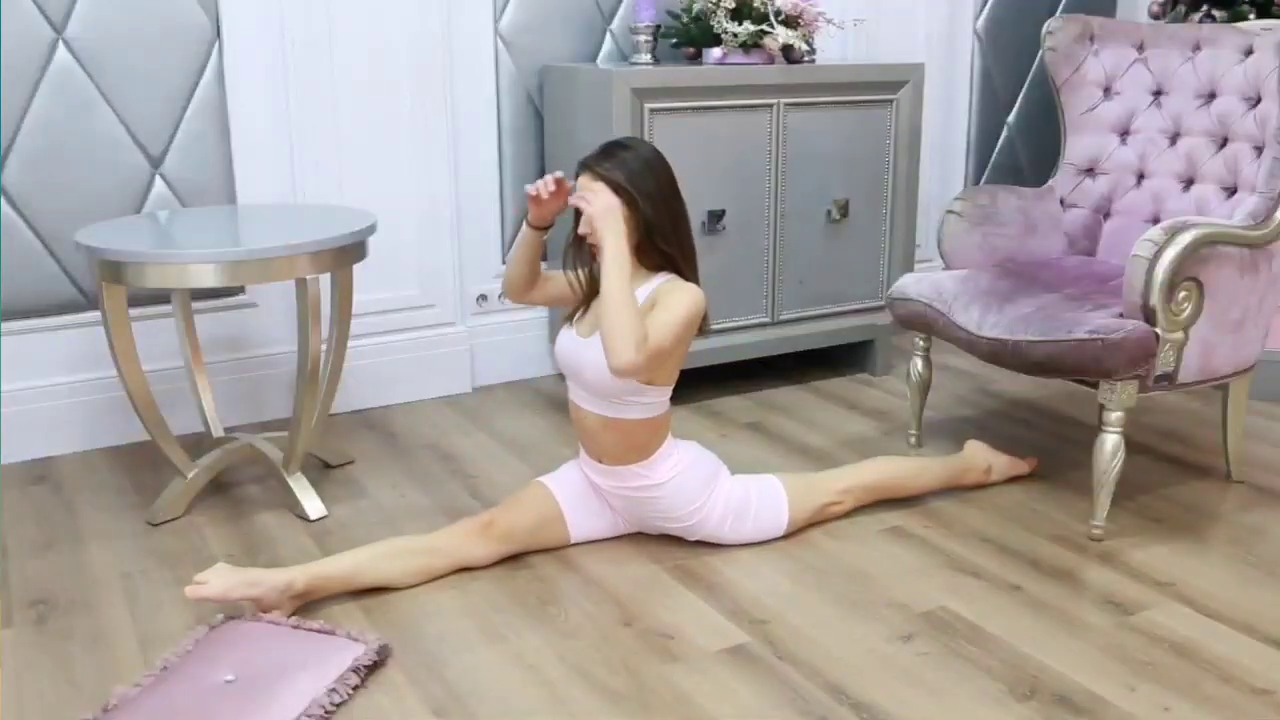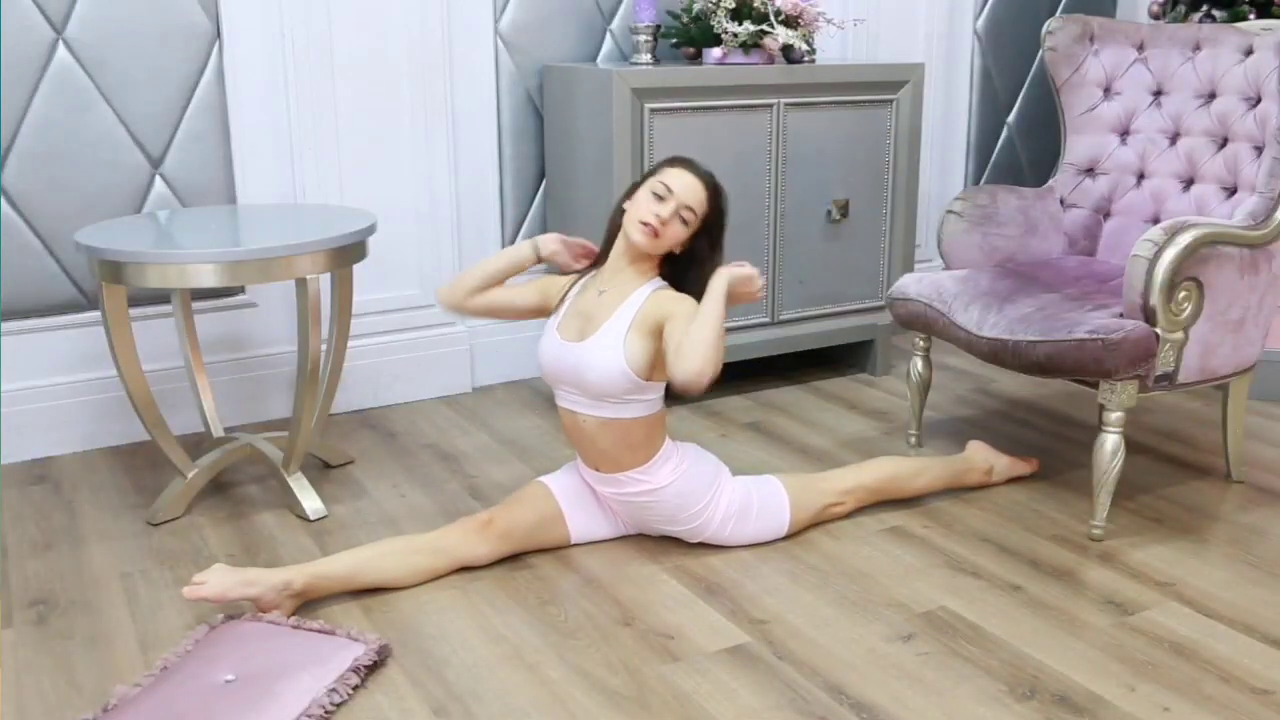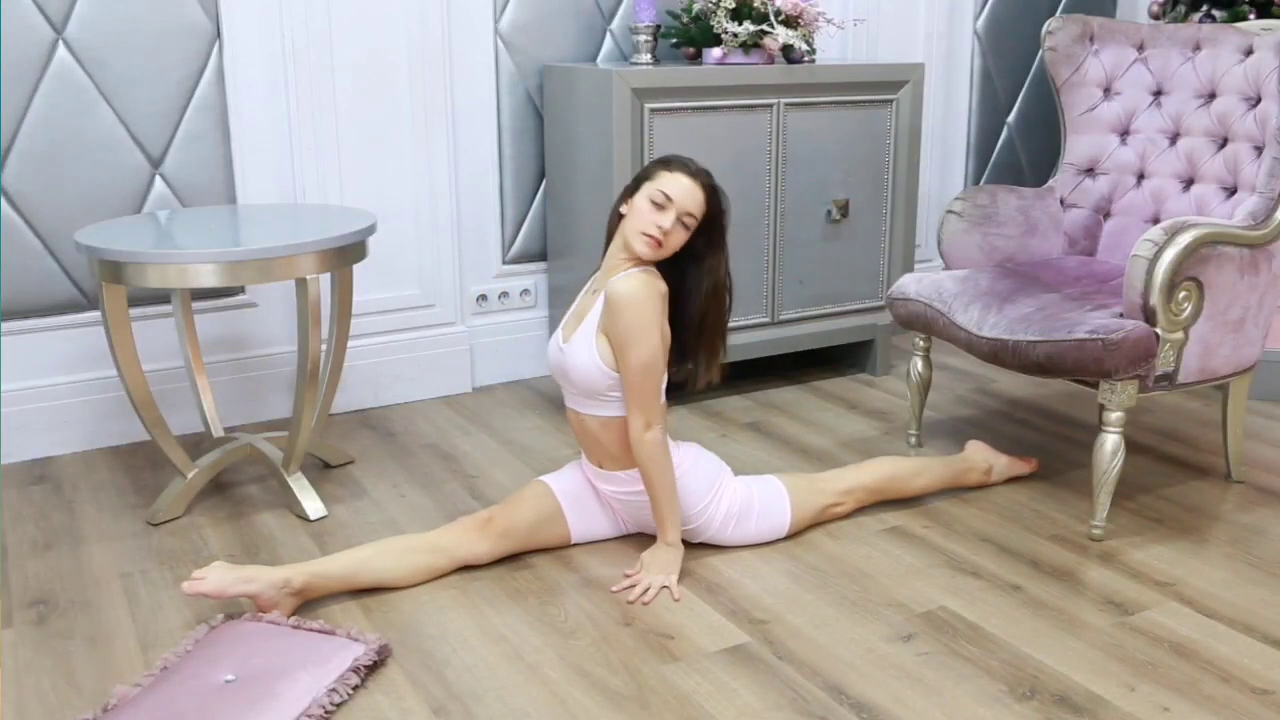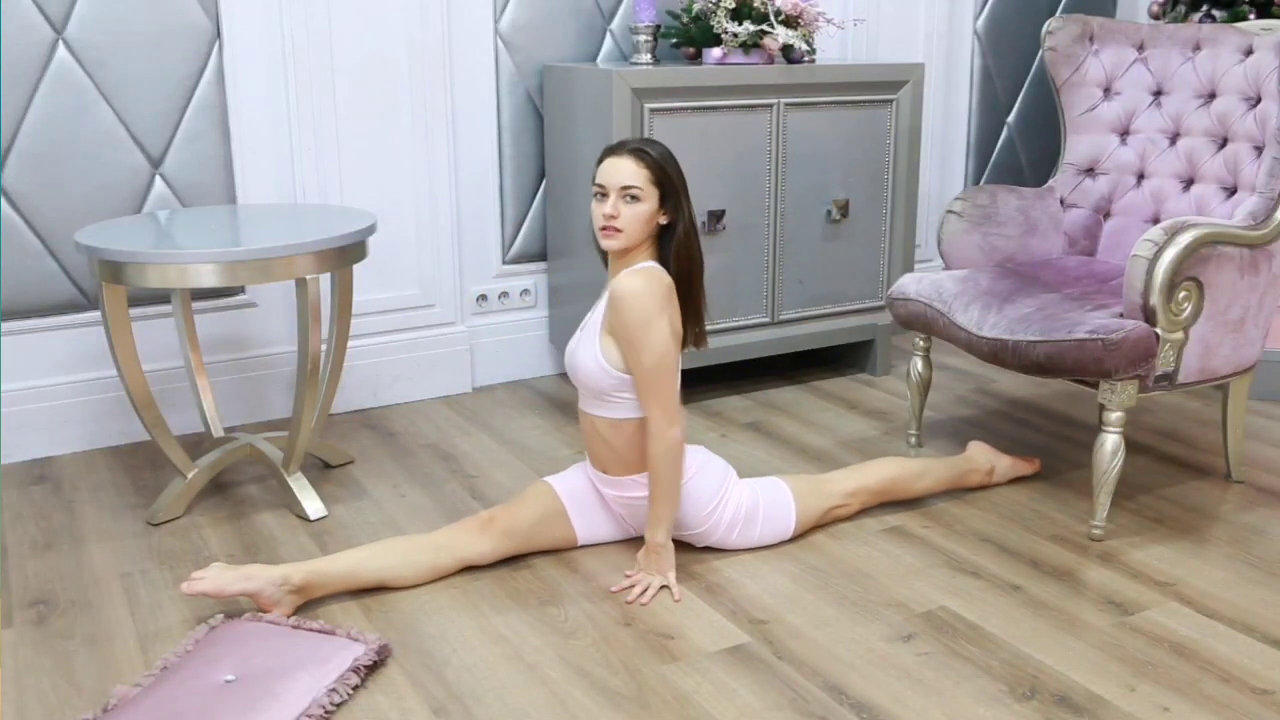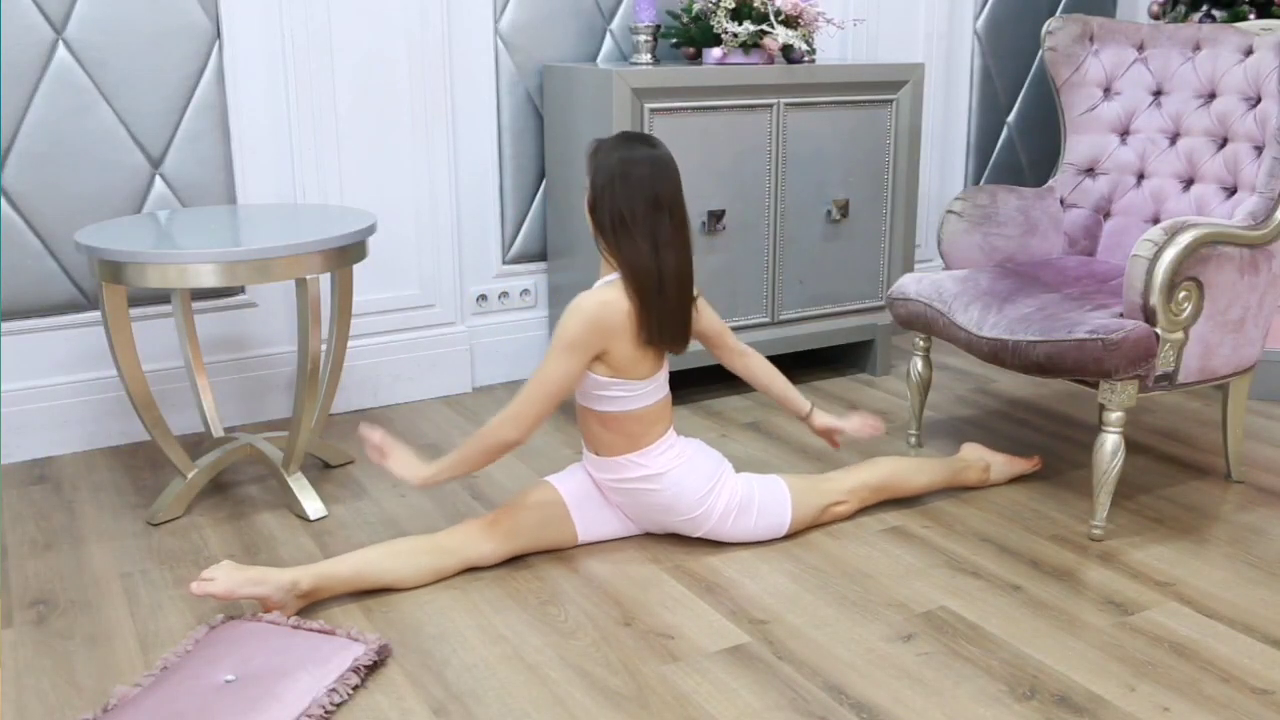
dt=1s
person 1, frame 1
left shoulder: (678, 298)
right shoulder: (600, 279)
left elbow: (626, 360)
right elbow: (519, 291)
left wrist: (611, 243)
right wrist: (537, 223)
left hip: (670, 485)
right hip: (598, 481)
right knee: (477, 536)
right ankle: (291, 584)
person 1, frame 2
left shoulder: (668, 307)
right shoulder: (573, 287)
left elbow: (694, 373)
right elbow: (456, 297)
left wrist: (724, 284)
right wrist: (541, 248)
left hip: (670, 489)
right hip: (596, 485)
right knee: (476, 535)
right ankle: (291, 583)
person 1, frame 3
left shoulder: (637, 292)
right shoulder: (611, 277)
left elbow: (647, 426)
left wrist: (669, 543)
left hip: (675, 485)
right hip: (605, 481)
right knee: (478, 534)
right ankle: (291, 582)
person 1, frame 4
left shoulder: (636, 288)
right shoulder: (634, 280)
left elbow: (668, 425)
left wrist: (659, 543)
left hip: (683, 496)
right hip: (612, 485)
right knee: (480, 533)
right ankle: (292, 581)
person 1, frame 5
left shoulder: (597, 310)
right shoulder: (664, 285)
left elbow: (517, 425)
right elbow: (741, 354)
left wrist: (430, 468)
right wrist: (819, 416)
left hip: (670, 486)
right hip: (622, 482)
right knee: (481, 538)
right ankle: (297, 584)
